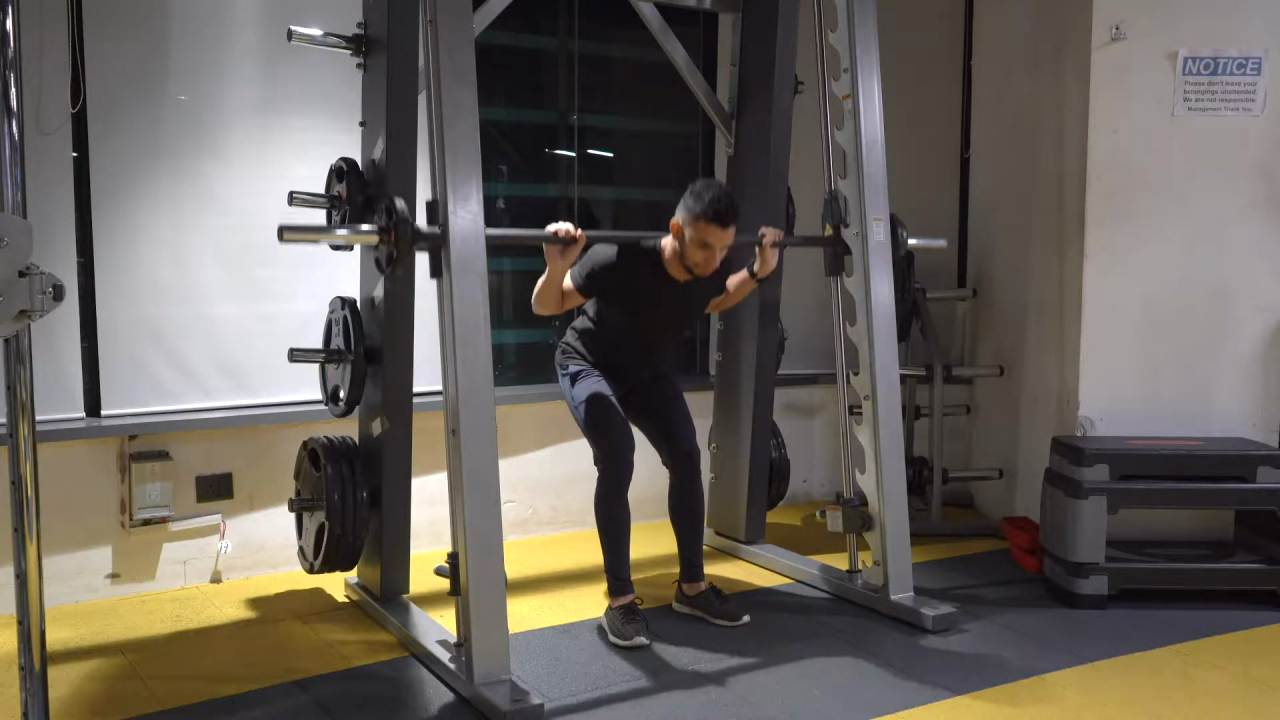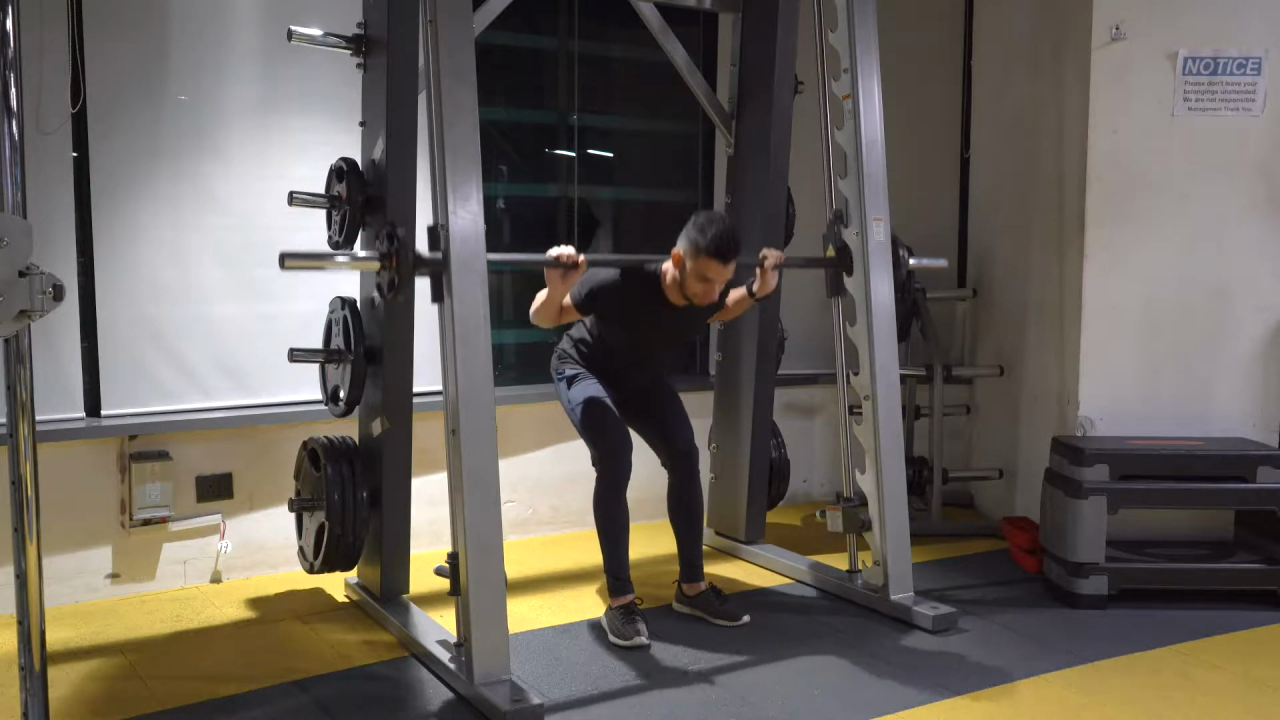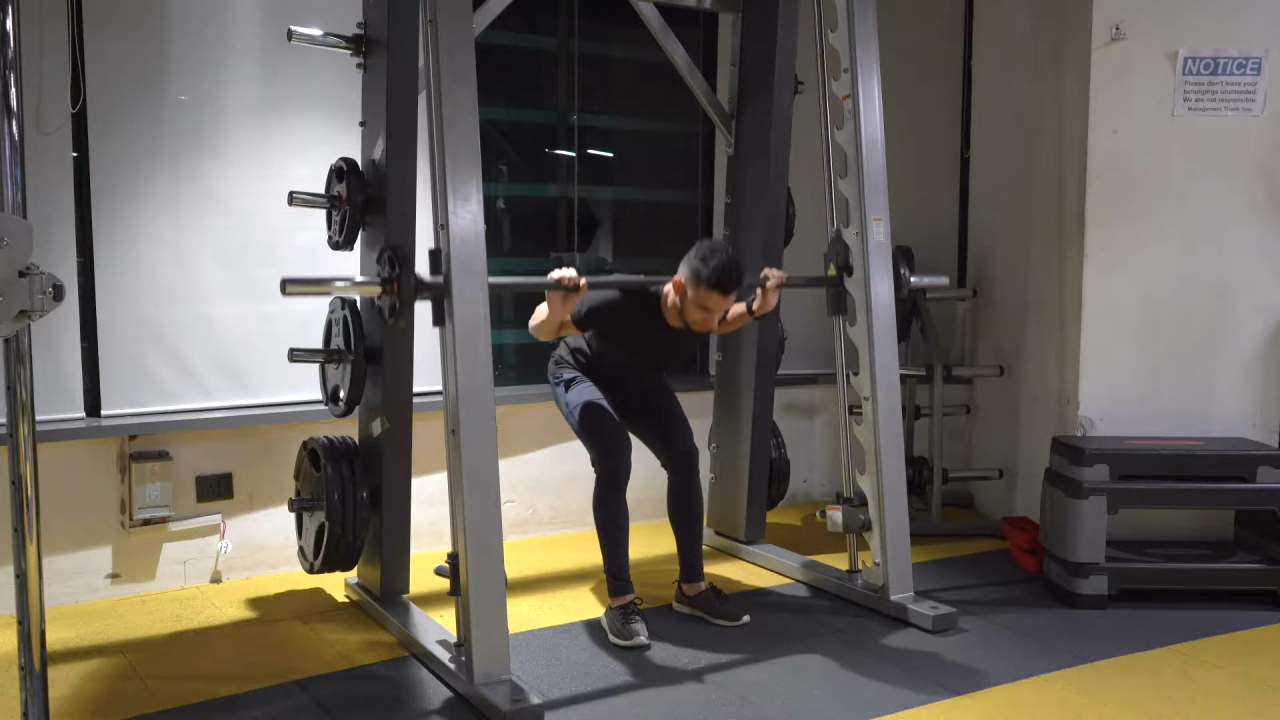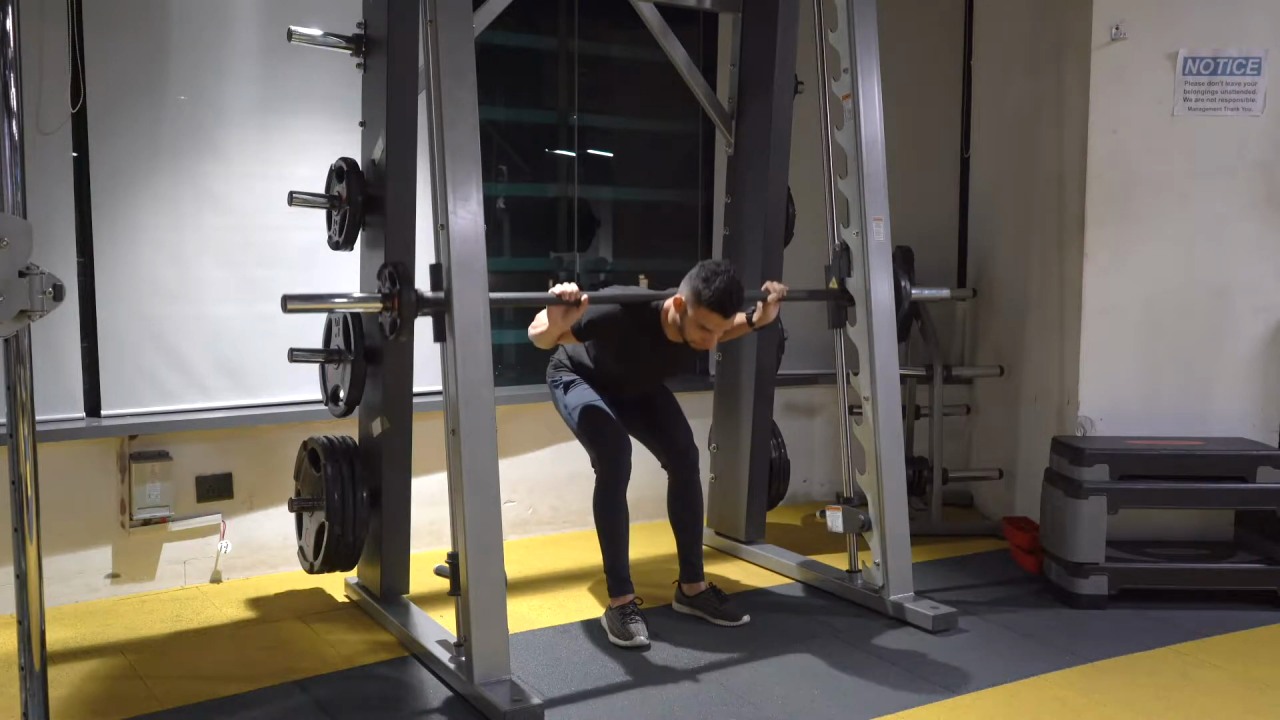
dt=0.2s
person 1, frame 1
left shoulder: (710, 268)
right shoulder: (620, 262)
right elbow: (544, 306)
left wrist: (759, 270)
right wrist: (556, 268)
left hip: (649, 371)
right hip: (589, 366)
left knee: (686, 456)
right knee: (618, 458)
left ankle: (692, 585)
right ankle: (620, 600)
person 1, frame 2
left shoulder: (708, 291)
right shoulder: (620, 284)
right elbow: (542, 319)
left wrist: (758, 289)
right wrist: (556, 291)
left hip: (643, 376)
right hip: (584, 371)
left knee: (684, 455)
right knee: (616, 457)
left ankle: (692, 586)
right ankle: (620, 600)
person 1, frame 3
left shoulder: (705, 311)
right shoulder: (620, 303)
right elbow: (540, 330)
left wrist: (758, 308)
right wrist: (555, 311)
left hip: (640, 382)
right hip: (582, 375)
left knee: (684, 455)
right knee: (615, 458)
left ankle: (692, 586)
right ankle: (621, 601)
person 1, frame 4
left shoulder: (703, 323)
right shoulder: (619, 316)
right elbow: (538, 336)
left wrist: (757, 319)
right wrist: (556, 324)
left hip: (639, 385)
right hip: (580, 379)
left knee: (684, 457)
right knee: (615, 459)
left ankle: (692, 586)
right ankle: (621, 601)
